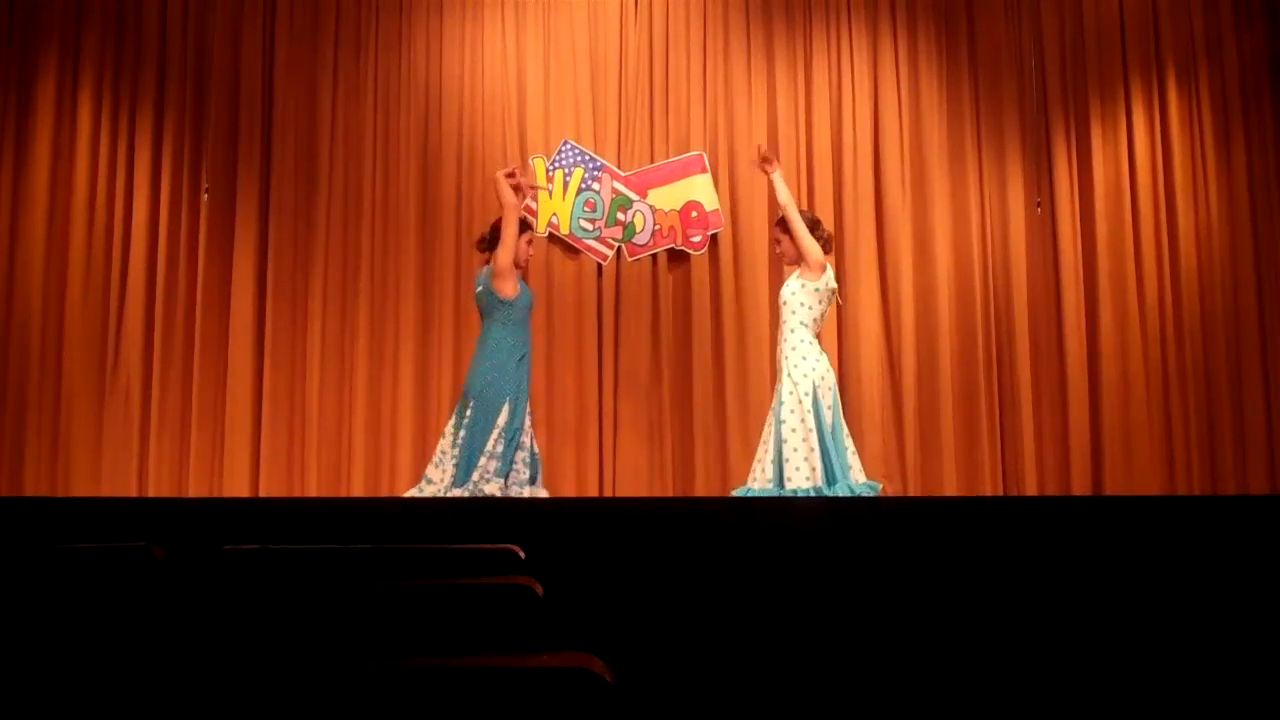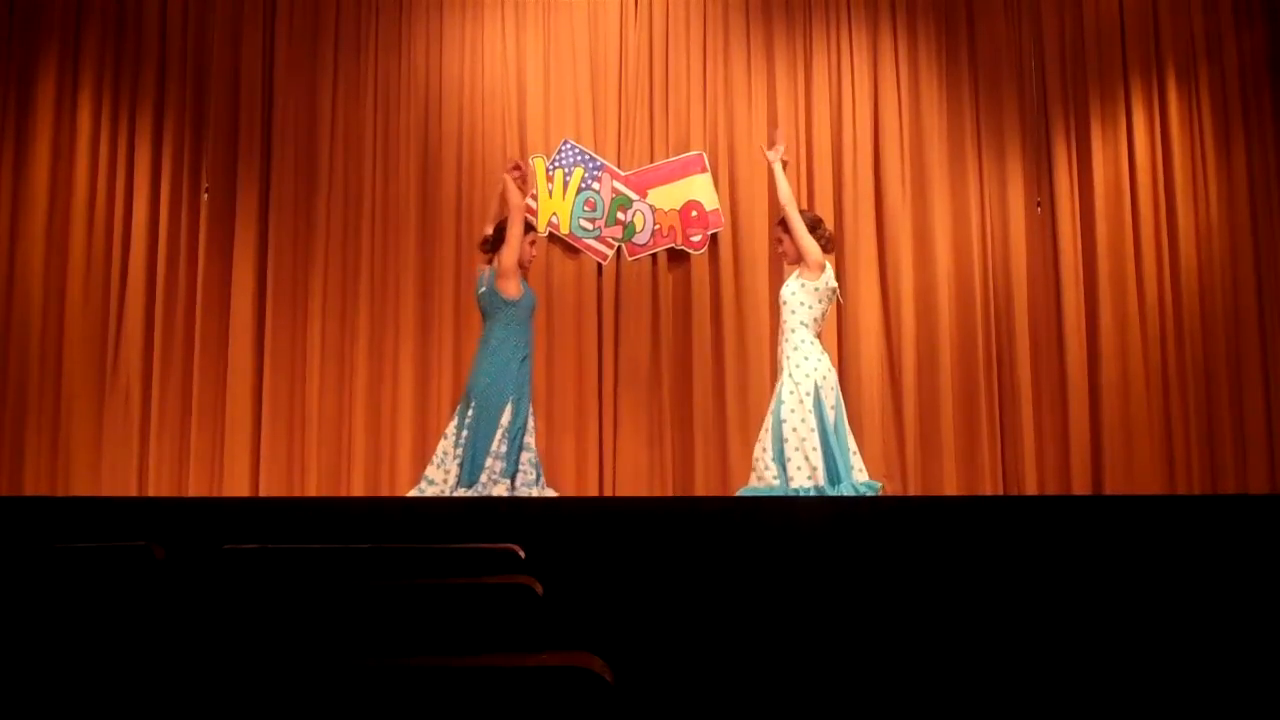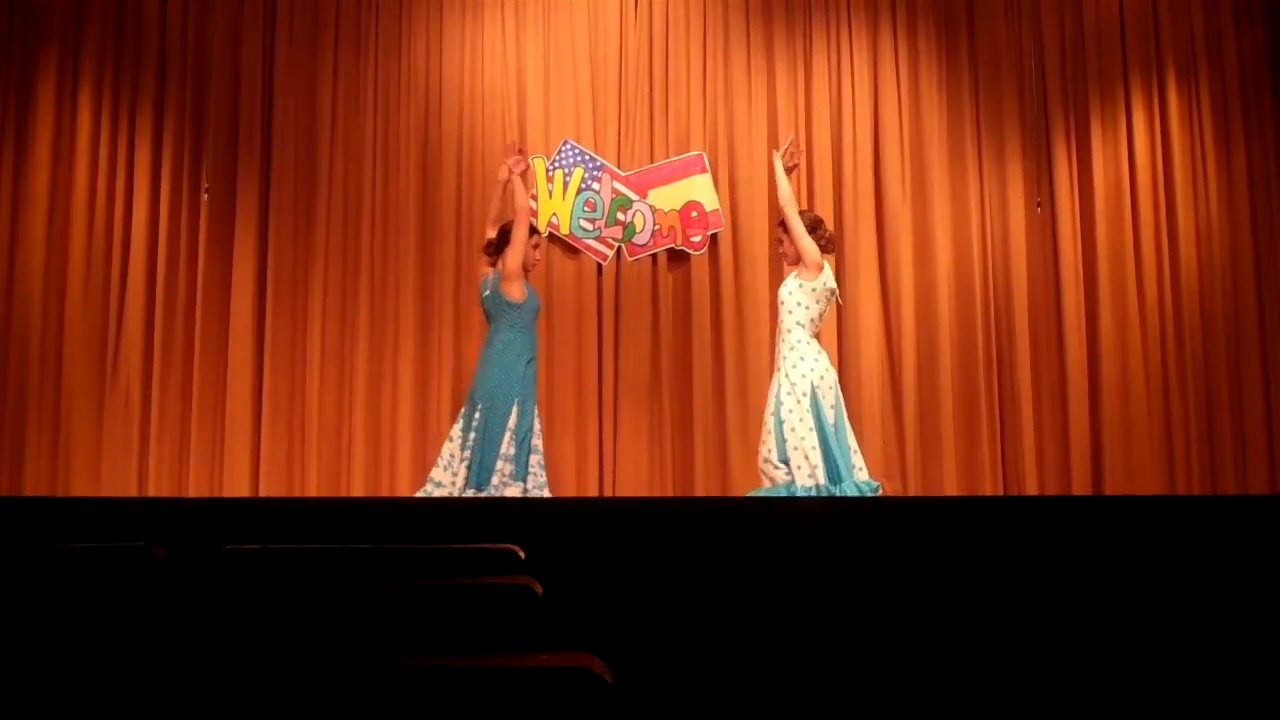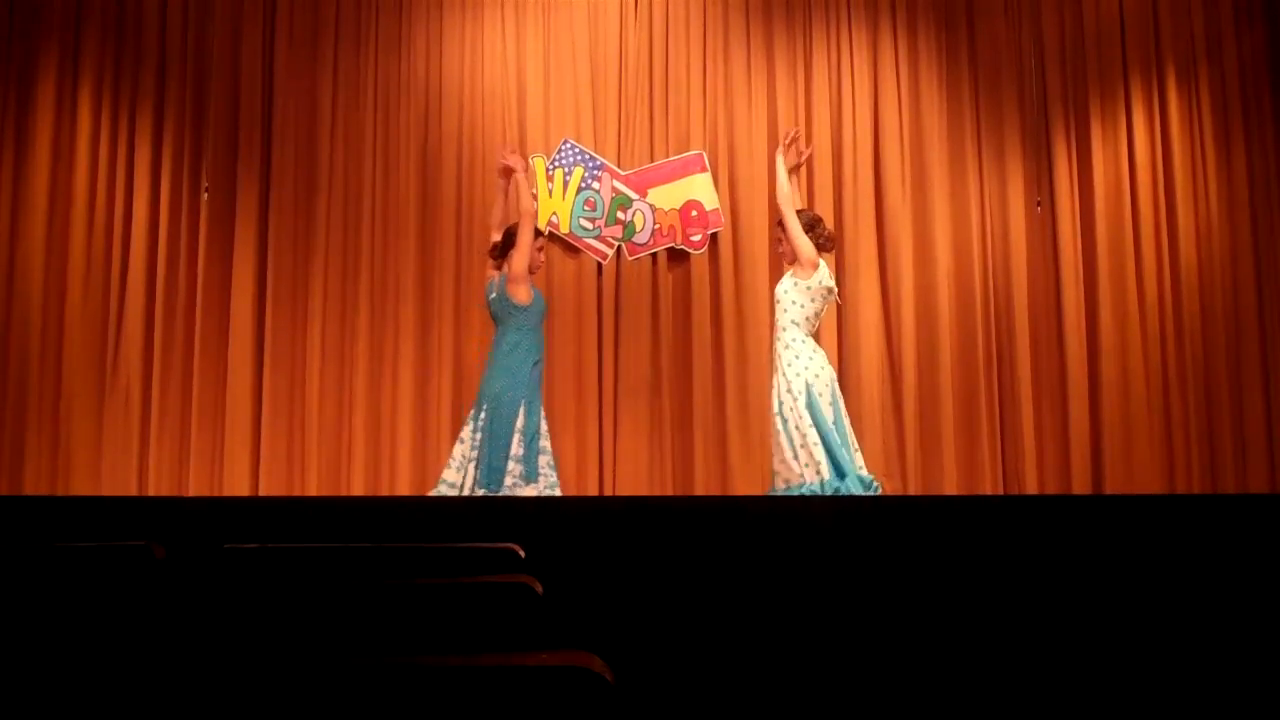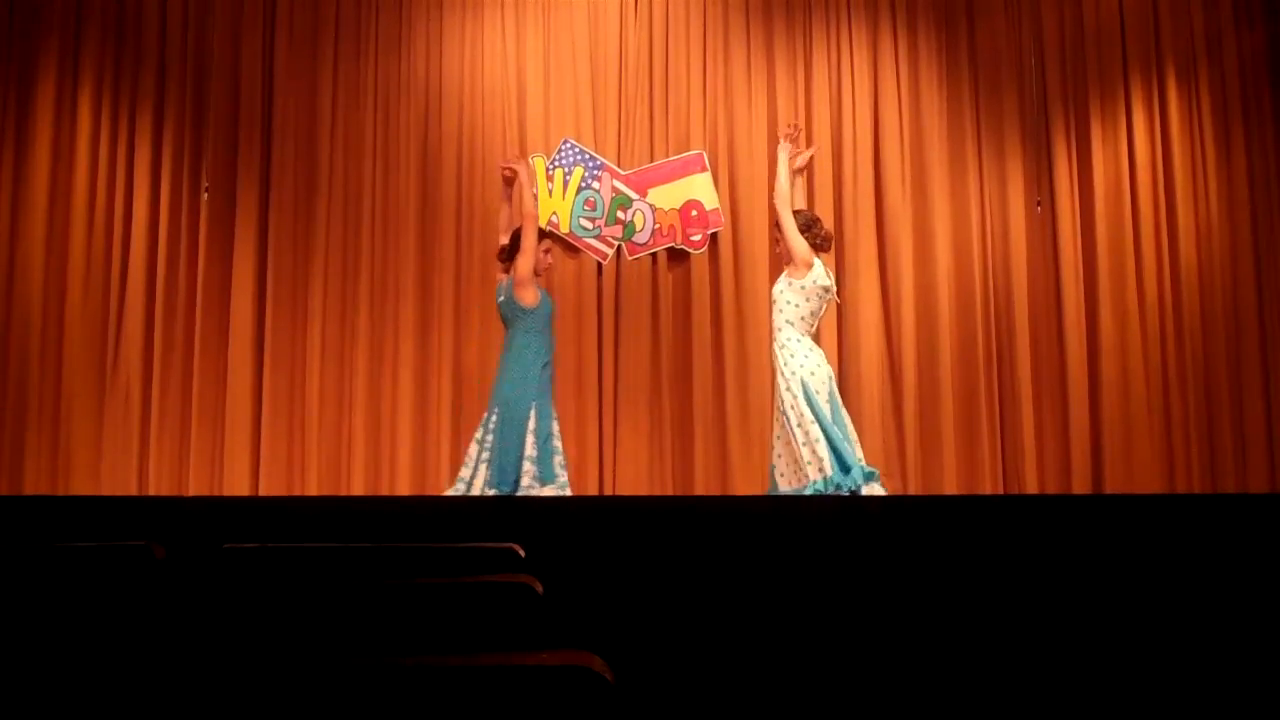
dt=0.1s
person 1, frame 1
left shoulder: (817, 265)
right shoulder: (806, 273)
left elbow: (790, 209)
right elbow: (789, 215)
left wrist: (774, 175)
right wrist: (773, 173)
left hip: (805, 372)
right hip: (799, 372)
left knee: (801, 458)
right knee: (802, 458)
person 1, frame 2
left shoulder: (816, 264)
right shoulder: (808, 271)
left elbow: (790, 209)
right elbow: (789, 215)
left wrist: (774, 167)
right wrist: (776, 170)
left hip: (804, 372)
right hip: (803, 370)
left knee: (803, 462)
right knee: (809, 461)
person 1, frame 3
left shoulder: (814, 264)
right shoulder: (808, 271)
left elbow: (789, 209)
right elbow: (792, 215)
left wrist: (779, 167)
right wrist: (784, 171)
left hip: (801, 371)
right hip: (802, 370)
left knee: (802, 460)
right knee: (810, 459)
person 1, frame 4
left shoulder: (810, 264)
right shoulder: (813, 271)
left elbow: (785, 209)
right elbow: (795, 217)
left wrist: (781, 163)
right wrist: (790, 173)
left hip: (799, 370)
right hip: (804, 366)
left knee: (813, 460)
right knee: (811, 459)
person 1, frame 5
left shoulder: (804, 263)
right shoulder: (814, 270)
left elbow: (782, 208)
right elbow: (795, 215)
left wrist: (784, 159)
right wrist: (795, 173)
left hip: (798, 368)
right hip: (806, 365)
left knee: (817, 457)
right knee: (815, 456)
person 2, frame 1
left shoulder: (488, 276)
right shoulder: (501, 274)
right elbow: (509, 209)
left wrist: (519, 193)
right wrist: (503, 182)
left hip: (495, 383)
right hip: (500, 385)
left knee: (491, 467)
right knee: (486, 469)
person 2, frame 2
left shoulder: (486, 275)
right shoulder: (504, 275)
left elbow: (494, 230)
right elbow: (516, 213)
left wrist: (511, 184)
right wrist: (510, 182)
left hip: (491, 384)
right hip: (501, 386)
left knee: (482, 468)
right knee: (490, 470)
person 2, frame 3
left shoulder: (490, 278)
right shoulder: (510, 279)
left elbow: (493, 229)
right elbow: (522, 214)
left wrist: (505, 181)
right wrist: (515, 178)
left hip: (497, 387)
right hip: (507, 389)
left knee: (481, 468)
right knee: (498, 472)
person 2, frame 4
left shoulder: (496, 280)
right shoulder: (515, 281)
left elbow: (496, 231)
right elbow: (526, 216)
left wrist: (505, 183)
right wrist: (519, 175)
left hip: (502, 390)
right hip: (513, 392)
left knee: (488, 471)
right knee: (513, 476)
person 2, frame 5
left shoulder: (505, 283)
right shoulder: (522, 284)
left elbow: (505, 234)
right elbow: (529, 219)
left wrist: (509, 188)
right wrist: (521, 179)
left hip: (519, 393)
right hip: (525, 394)
left knee: (501, 473)
right knee: (525, 477)
